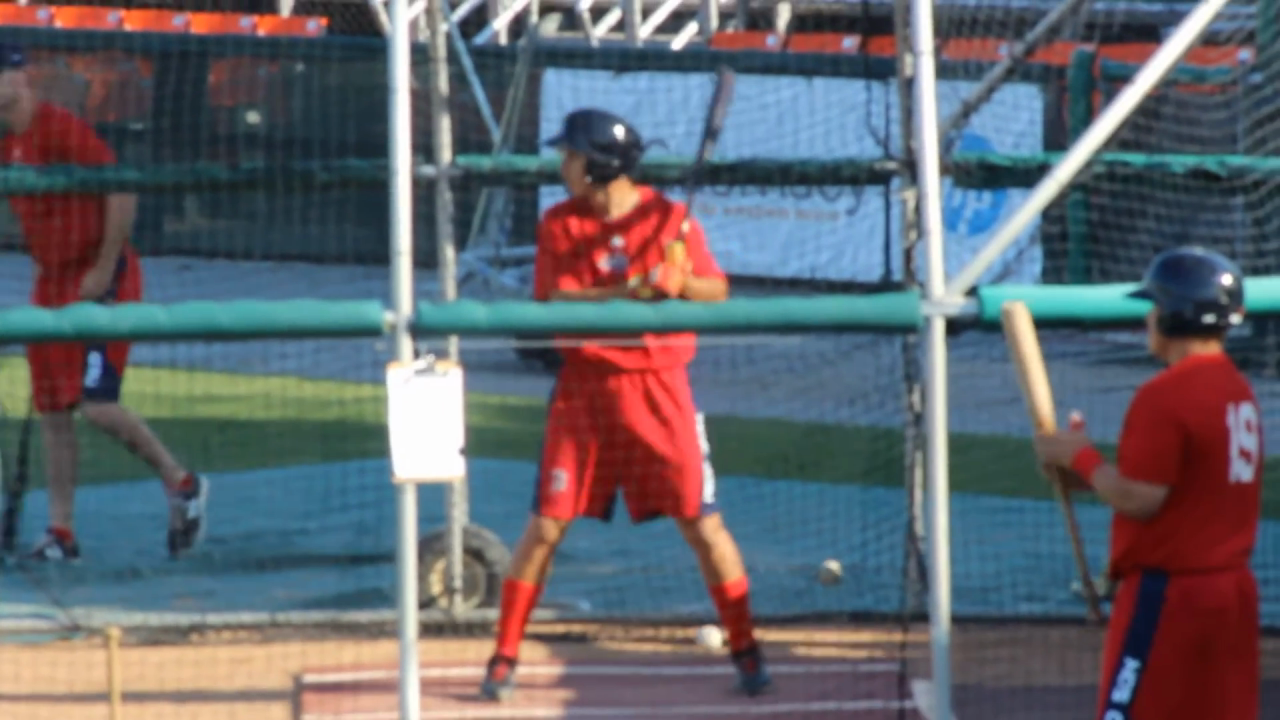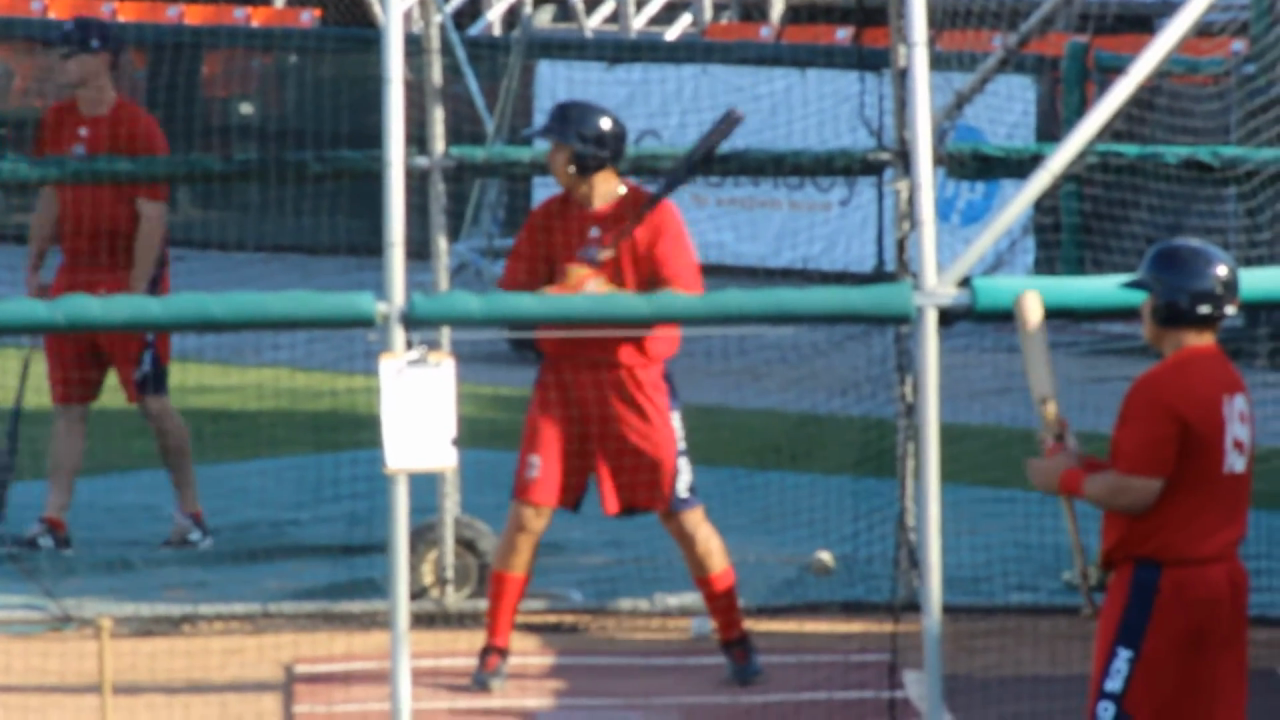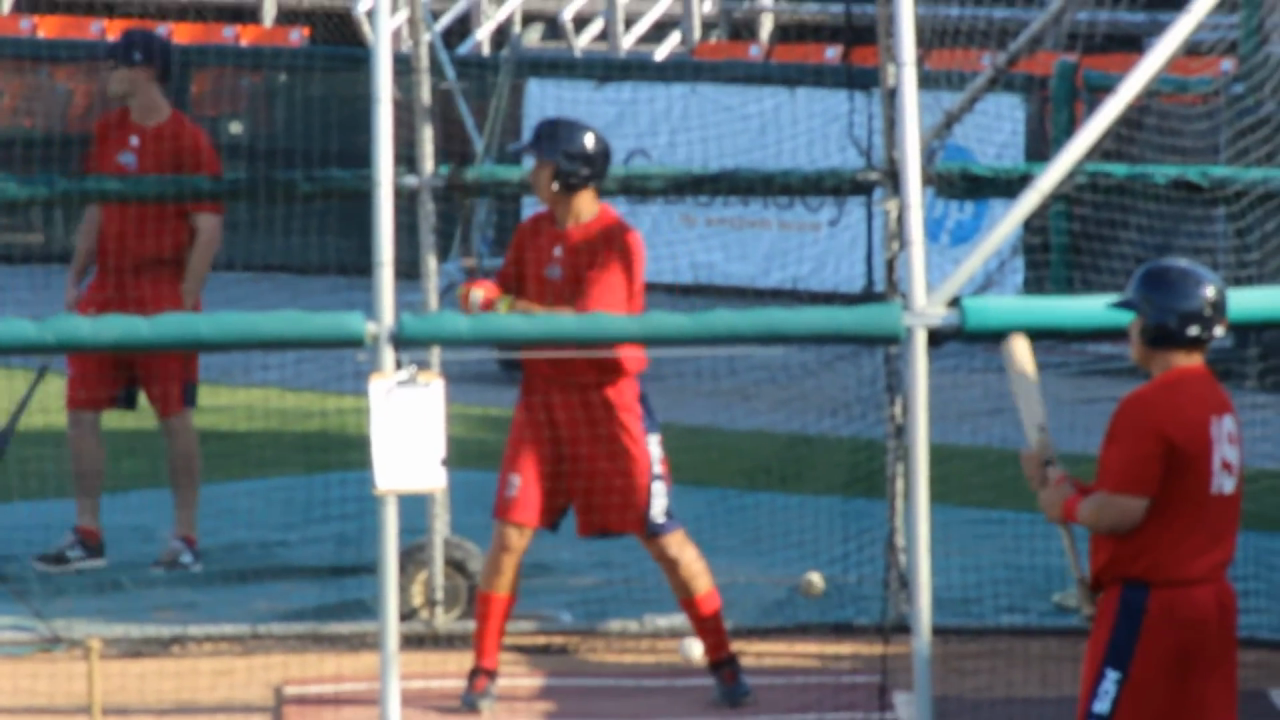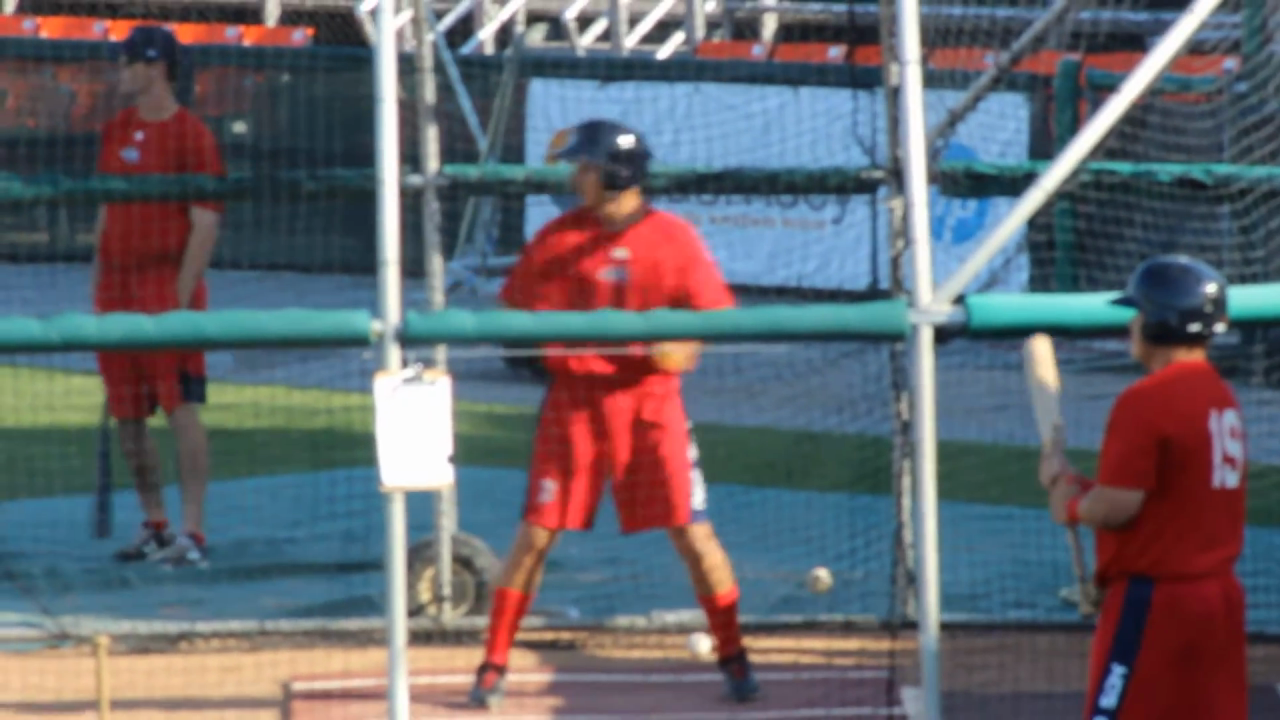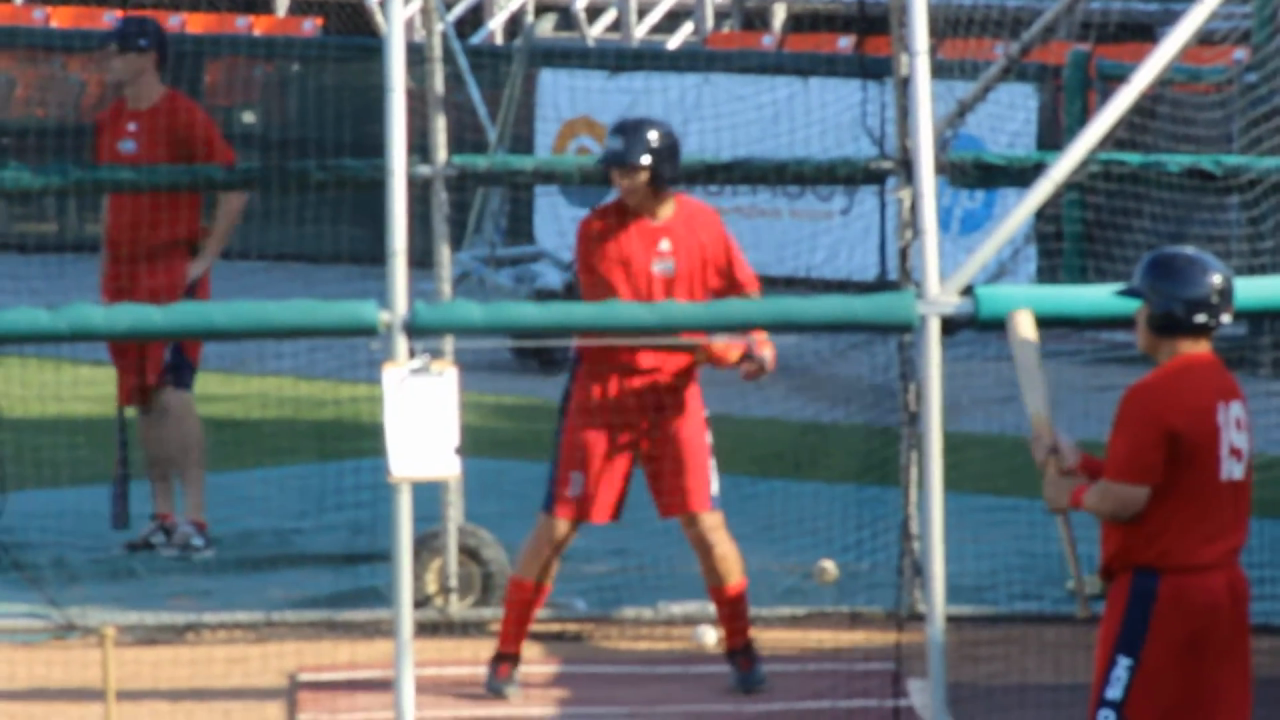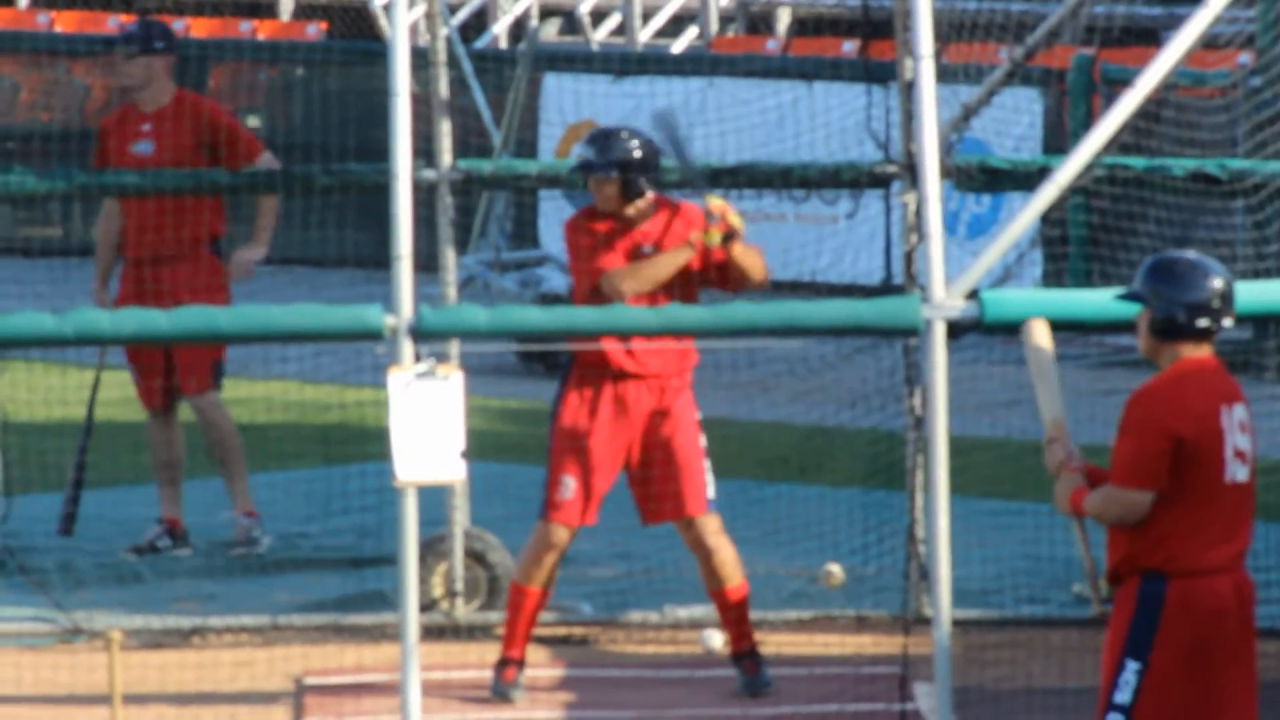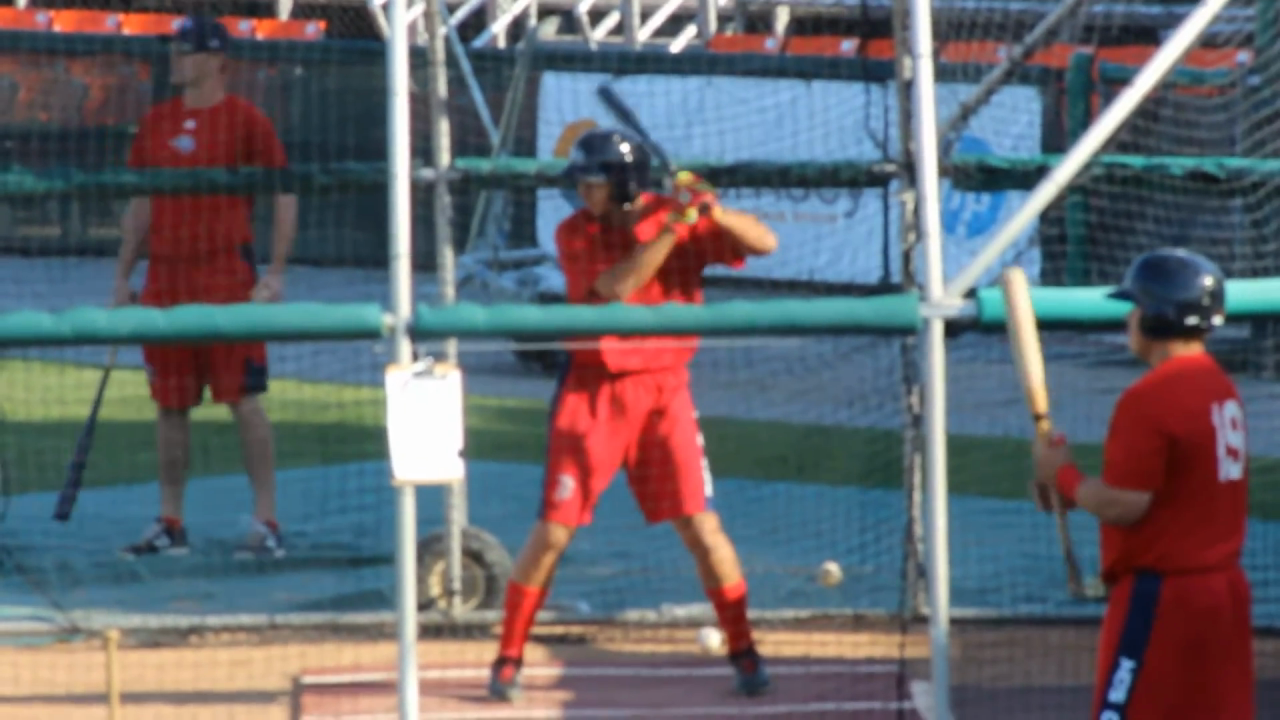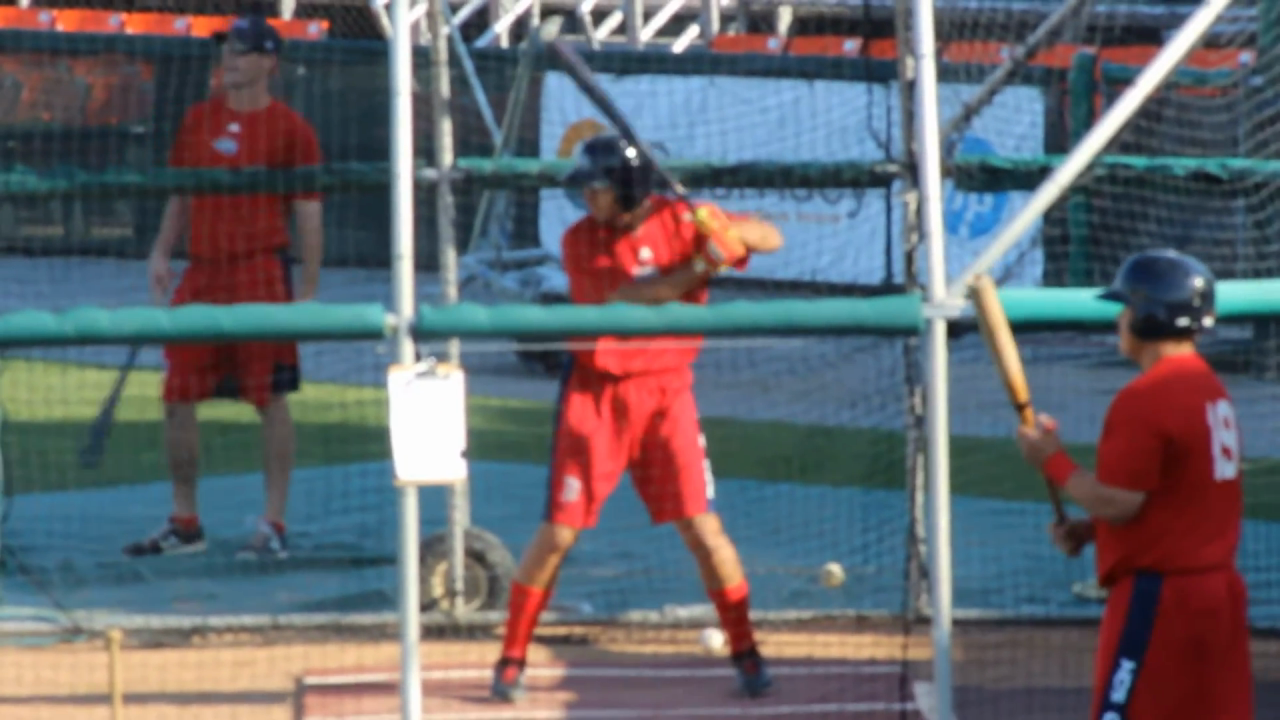
dt=0.4s
person 1, frame 1
left shoulder: (670, 218)
right shoulder: (558, 222)
left elbow: (717, 293)
right elbow: (559, 304)
left wrist: (683, 281)
right wrist: (635, 290)
left hip: (659, 386)
right hip: (584, 386)
left knee: (702, 522)
right knee: (546, 524)
left ankle: (746, 650)
right ankle: (504, 655)
person 1, frame 2
left shoulder: (655, 215)
right shoulder: (546, 217)
left elbow: (684, 297)
right elbow: (512, 294)
left wrist: (607, 293)
right wrist: (548, 294)
left hip: (634, 380)
right hip: (563, 377)
left knee: (683, 515)
right knee: (527, 515)
left ankle: (735, 639)
right ankle: (495, 646)
person 1, frame 3
left shoulder: (616, 239)
right shoulder: (531, 232)
right elbow: (510, 302)
left wrist: (500, 304)
right wrist: (480, 298)
left hip: (610, 401)
right hip: (543, 396)
left knee: (663, 536)
right knee: (510, 534)
left ankle: (722, 660)
right ankle: (484, 668)
person 1, frame 4
left shoulder: (675, 236)
right shoulder: (560, 236)
left elbow: (713, 316)
right elbow: (517, 304)
left wrist: (680, 346)
left hip: (652, 399)
right hip: (576, 399)
left knee: (692, 532)
right knee: (537, 532)
left ankle: (733, 656)
right ankle: (494, 662)
person 1, frame 5
left shoulder: (703, 221)
right shoulder: (598, 230)
left elbow: (739, 288)
left wrist: (757, 338)
right wrist: (708, 343)
left hip: (675, 390)
right hip: (604, 389)
left knee: (705, 522)
right knee: (558, 524)
left ankle: (741, 648)
right ankle: (507, 653)
person 1, frame 6
left shoulder: (687, 217)
right shoulder: (582, 228)
left elbow: (757, 277)
right elbow: (621, 286)
left wrist: (729, 239)
right wrist: (692, 242)
left hip: (667, 391)
right hip: (595, 392)
left knee: (703, 526)
right knee: (555, 529)
left ankle: (746, 651)
right ankle: (511, 656)
person 1, frame 7
left shoulder: (677, 214)
right shoulder: (574, 232)
left elbow: (764, 242)
right elbow: (616, 287)
left wrist: (712, 210)
right wrist: (674, 226)
left hip: (663, 389)
right hip: (592, 391)
left knee: (700, 524)
right knee: (553, 529)
left ankle: (743, 650)
right ankle: (509, 655)
person 1, frame 8
left shoulder: (681, 219)
right shoulder: (580, 240)
left elbow: (771, 239)
right elbow: (629, 302)
left wrist: (725, 232)
right wrist: (701, 266)
left hip: (666, 391)
right hip: (596, 394)
left knee: (702, 526)
right knee: (558, 531)
left ankle: (746, 651)
right ankle: (511, 656)
person 2, frame 1
left shoulder: (64, 129)
left elbow: (124, 197)
left wrist: (103, 269)
left hip: (99, 284)
right hip: (52, 283)
left knee: (96, 405)
right knee: (51, 412)
left ankle: (181, 483)
right ankle: (59, 533)
person 2, frame 2
left shoulder: (140, 128)
right shoulder: (55, 122)
left elbow: (154, 218)
left wrist: (135, 297)
right wrist: (34, 266)
left hip: (132, 279)
right hip: (75, 277)
left knee: (153, 402)
right knee: (68, 403)
left ankle: (193, 517)
right ankle: (54, 523)
person 2, frame 3
left shoulder: (189, 141)
right shoulder: (106, 131)
left elbow: (208, 229)
right elbow: (95, 209)
left wrist: (185, 303)
right wrist: (75, 279)
left hip: (163, 293)
right hip: (107, 289)
left knee: (175, 416)
right knee: (81, 409)
left ankle: (185, 540)
right ankle: (86, 538)
person 2, frame 4
left shoulder: (190, 135)
right shoulder: (114, 130)
left elbow: (205, 225)
right elbow: (108, 210)
left wrist: (180, 298)
right wrist: (97, 284)
left hip: (166, 289)
right hip: (117, 289)
left knee: (180, 410)
right knee: (126, 415)
left ankle: (191, 535)
right ankle: (155, 527)
person 2, frame 5
left shoulder: (184, 117)
right shoulder: (109, 121)
left elbow: (235, 188)
right elbow: (111, 202)
left wrist: (206, 258)
right wrist: (106, 279)
left hip: (174, 274)
right hip: (125, 276)
left knee: (173, 394)
right knee: (144, 399)
left ankle: (194, 523)
right ankle: (163, 520)
person 2, frame 6
left shoulder: (203, 116)
right shoulder: (114, 128)
left elbow: (267, 167)
right elbow: (112, 209)
left wrist: (259, 242)
right wrist: (100, 284)
left hip: (197, 275)
right hip: (139, 280)
left knee: (202, 396)
right knee: (157, 404)
left ankle: (247, 514)
right ankle: (171, 525)
person 2, frame 7
left shoulder: (246, 120)
right shoulder: (154, 121)
left elbow: (284, 199)
right elbow: (141, 202)
left wrist: (275, 272)
right wrist: (122, 275)
left hip: (227, 278)
right hip: (165, 277)
left knee: (243, 401)
right knee: (170, 404)
left ankle: (266, 525)
right ankle: (170, 525)
person 2, frame 8
left shoulder: (290, 128)
right shoulder: (198, 119)
left elbow: (309, 214)
right elbow: (184, 194)
left wrist: (308, 291)
right wrist: (161, 252)
left hip: (260, 276)
right hip: (200, 275)
left knee: (271, 401)
right knee: (177, 397)
left ankle: (273, 527)
right ankle: (184, 522)
person 3, frame 1
left shoulder: (1165, 394)
right shoulder: (1238, 390)
left elbow: (1138, 499)
left wrist: (1079, 455)
right wrist: (1085, 469)
left hip: (1168, 593)
right hip: (1231, 589)
person 3, frame 2
left shoulder: (1162, 385)
right shoulder: (1228, 380)
left elbow: (1135, 492)
left wrist: (1066, 479)
right wrist: (1083, 465)
left hip: (1160, 583)
right hip: (1220, 579)
person 3, frame 3
left shoulder: (1148, 406)
right shoulder: (1216, 401)
left elbow: (1120, 513)
left wrist: (1066, 504)
right wrist: (1066, 485)
left hip: (1148, 604)
right hip: (1209, 599)
person 3, frame 4
left shoulder: (1146, 400)
right shoulder: (1221, 397)
left elbow: (1115, 507)
left wrist: (1071, 505)
right wrist: (1076, 483)
left hip: (1154, 599)
right hip: (1216, 595)
person 3, frame 5
left shoulder: (1154, 394)
right shoulder: (1224, 387)
left elbow: (1124, 500)
left wrist: (1074, 493)
right wrist: (1080, 464)
left hip: (1159, 591)
right hip: (1221, 587)
person 3, frame 6
left shoulder: (1157, 399)
right shoulder: (1227, 391)
left elbow: (1127, 506)
left wrist: (1076, 496)
right wrist: (1084, 471)
left hip: (1167, 596)
right hip: (1227, 590)
person 3, frame 7
left shoulder: (1148, 397)
right shoulder: (1220, 388)
left elbow: (1124, 506)
left wrist: (1063, 474)
right wrist: (1075, 487)
left hip: (1161, 595)
right hip: (1221, 588)
person 3, frame 8
left shoulder: (1144, 398)
right shoulder: (1208, 387)
left elbow: (1118, 501)
left wrist: (1052, 460)
right wrist: (1088, 529)
left hip: (1159, 595)
right hip: (1217, 589)
